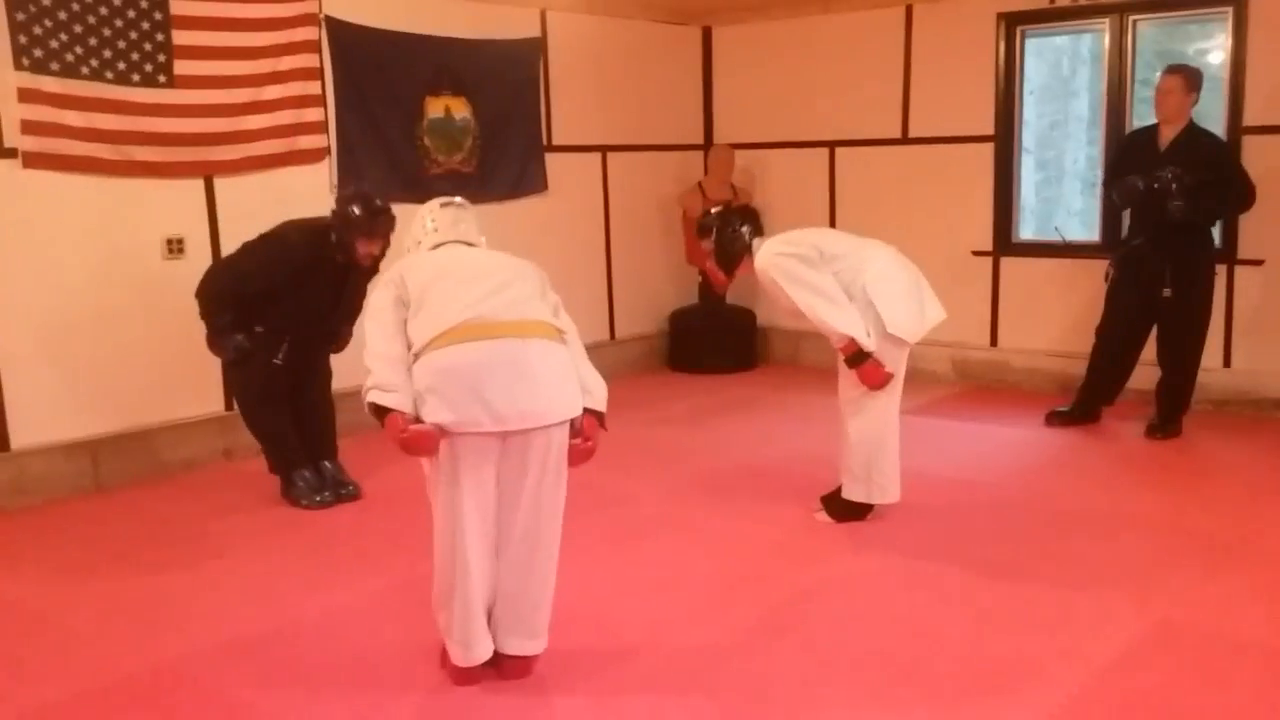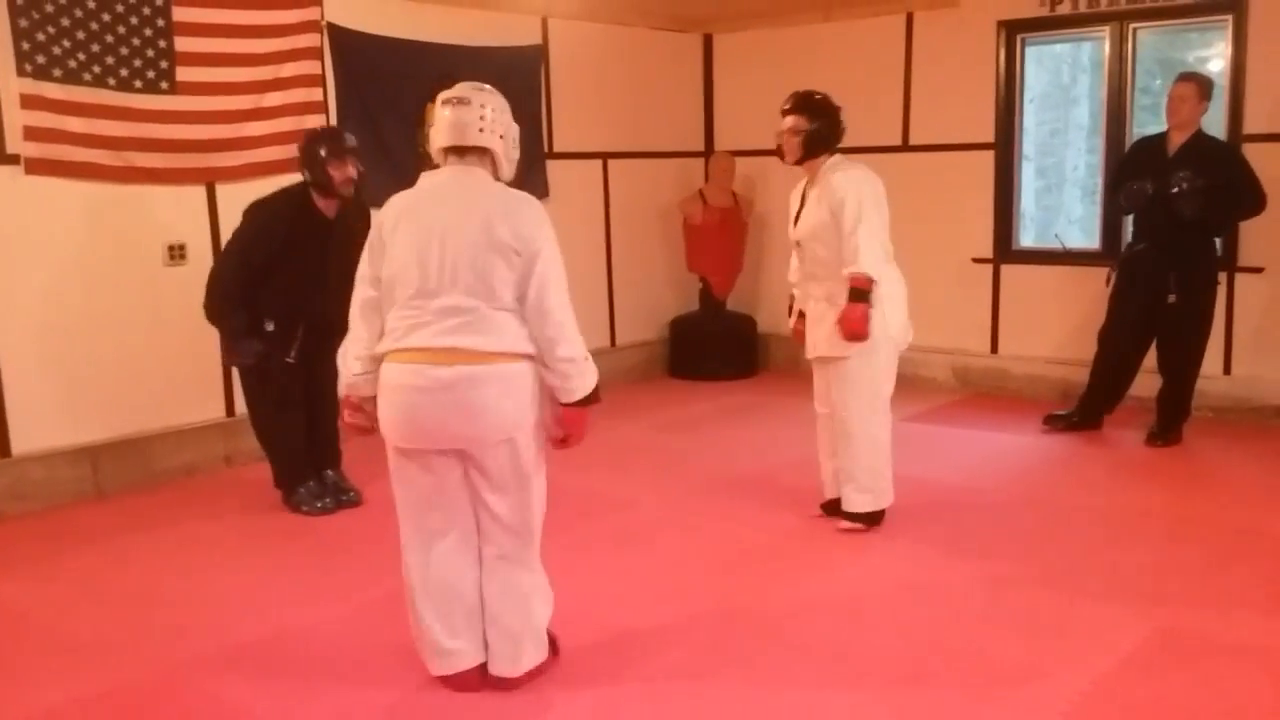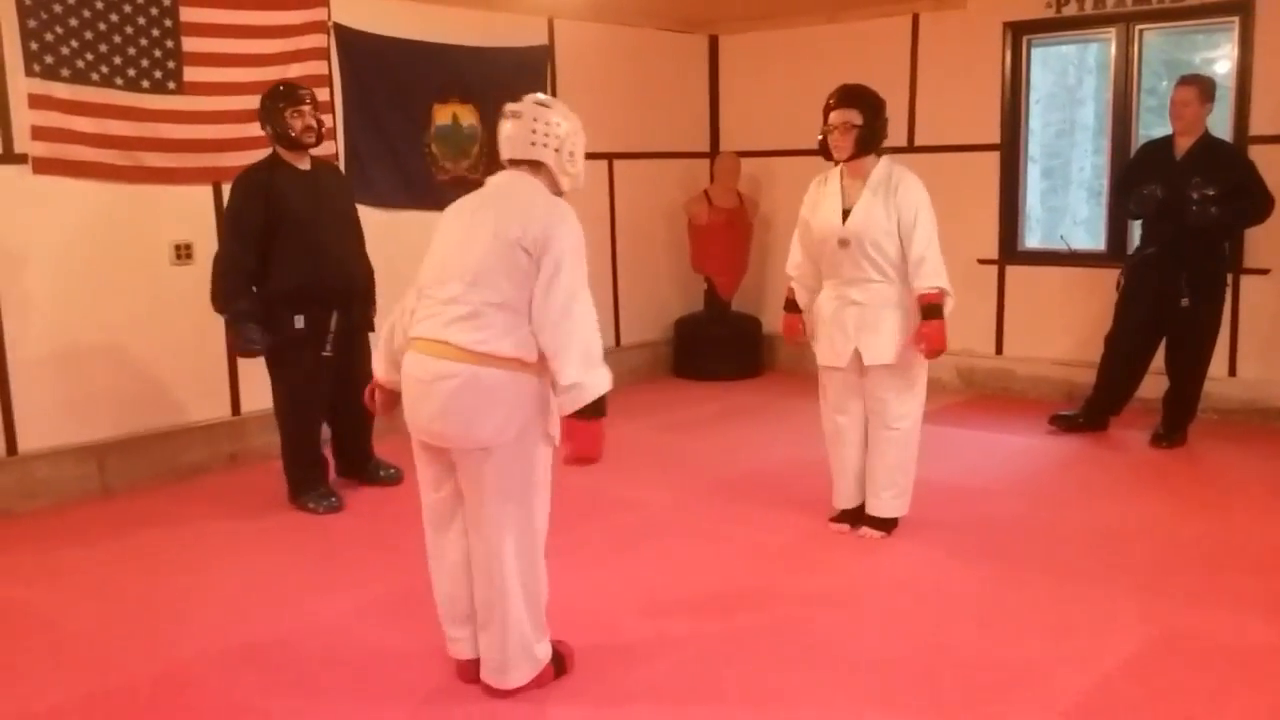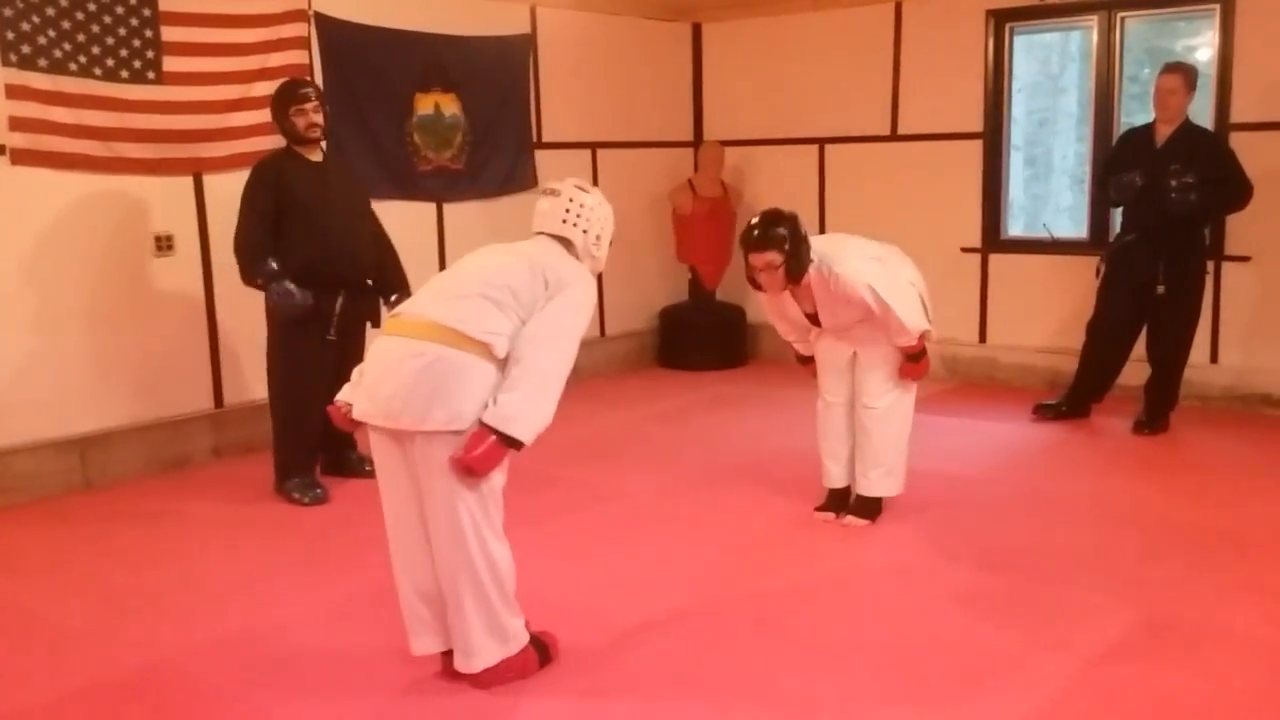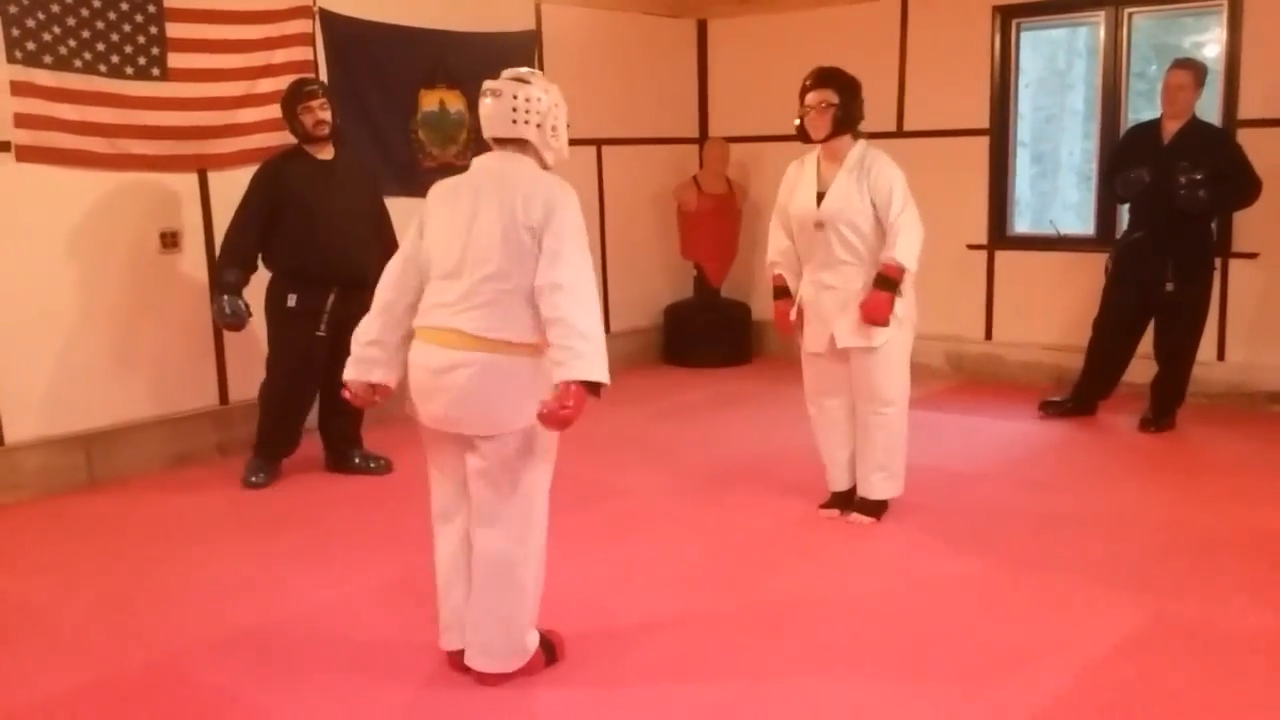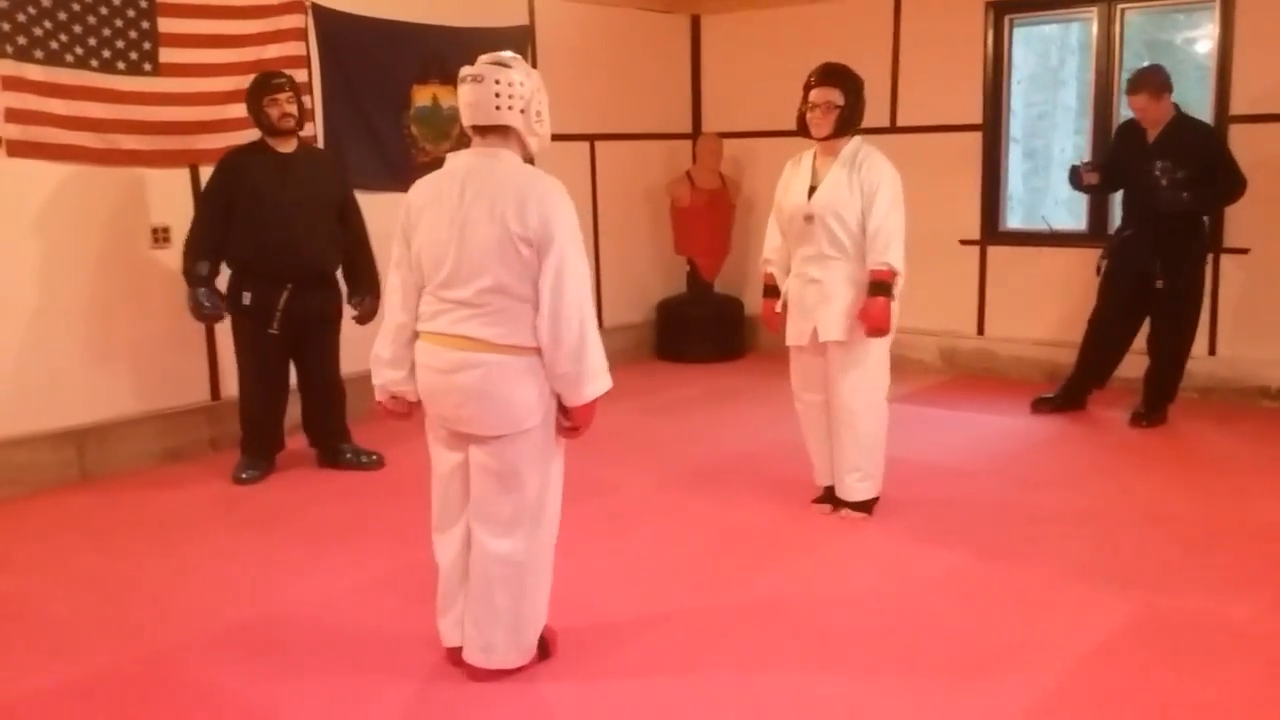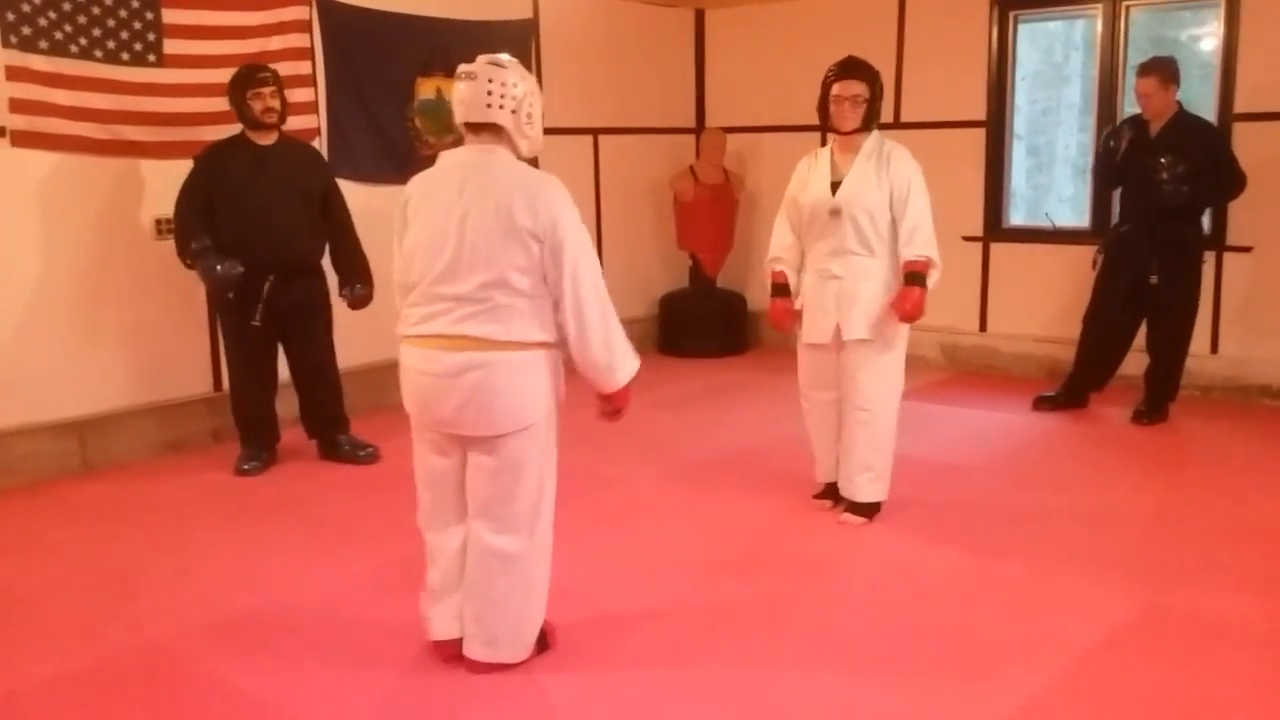
dt=0.7s
person 1, frame 1
left shoulder: (400, 275)
right shoulder: (520, 267)
left elbow: (385, 346)
right elbow: (567, 337)
left wrist: (396, 413)
right wrist: (588, 412)
left hip: (453, 376)
right hip: (537, 373)
left knee: (463, 519)
right knee: (529, 520)
left ankle: (466, 649)
right ankle: (518, 644)
person 1, frame 2
left shoulder: (395, 212)
right shoulder: (521, 212)
left elbow: (366, 311)
right elbow: (550, 314)
left wrist: (360, 386)
right wrist: (573, 394)
left hip: (413, 387)
right hip: (498, 387)
left knee: (436, 531)
right knee: (510, 527)
left ankle: (454, 655)
right ankle: (517, 652)
person 1, frame 3
left shoulder: (463, 210)
right shoulder: (554, 216)
left elbow: (417, 300)
right elbow: (566, 320)
left wrist: (387, 370)
right wrist: (584, 405)
left hip: (427, 377)
right hip: (494, 388)
left knee: (451, 528)
right knee: (509, 530)
left ankle: (472, 648)
right ankle: (517, 662)
person 1, frame 4
left shoulder: (497, 257)
right shoulder: (576, 280)
right elbow: (539, 358)
left wrist: (355, 391)
right wrist: (503, 432)
left hip: (389, 366)
right hip: (449, 377)
left knee: (415, 520)
right knee: (467, 519)
left ankle: (449, 642)
right ankle: (494, 651)
person 1, frame 5
left shoulder: (444, 195)
right shoulder: (550, 194)
left elbow: (399, 286)
right elbow: (565, 287)
left wrist: (369, 365)
right wrist: (577, 373)
left hip: (434, 366)
right hip: (504, 374)
left knee: (456, 514)
right knee: (507, 516)
left ankle: (462, 635)
right ankle: (502, 649)
person 1, frame 6
left shoulder: (425, 193)
right shoulder: (540, 194)
left elbow: (402, 297)
right elbow: (564, 304)
left wrist: (395, 377)
right wrist: (580, 388)
left hip: (441, 370)
right hip: (513, 378)
left knee: (457, 510)
right knee: (513, 516)
left ankle: (460, 632)
right ankle: (500, 645)
person 1, frame 7
left shoulder: (420, 190)
right shoulder: (537, 192)
left elbow: (411, 284)
right elbow: (579, 294)
right wrist: (612, 374)
left hip: (427, 368)
right hip: (506, 373)
left knee: (444, 506)
right knee: (508, 514)
left ankle: (448, 624)
right ankle: (500, 639)
person 2, frame 1
left shoulder: (770, 263)
right shoulder: (777, 251)
left elbow: (828, 309)
left wrist: (859, 360)
right wrist: (857, 356)
left hip: (883, 299)
right hip: (884, 291)
left knee: (865, 403)
right knee: (862, 402)
left ankle: (859, 497)
right ankle: (858, 488)
person 2, frame 2
left shoulder: (849, 181)
right shoulder: (804, 189)
left elbow: (865, 249)
left wrist: (857, 303)
right wrist: (799, 310)
left hip: (864, 307)
right hip: (830, 307)
left knee: (859, 408)
right knee: (830, 408)
left ankle: (866, 503)
right ankle: (844, 495)
person 2, frame 3
left shoulder: (902, 186)
right shoulder: (820, 189)
left elbow: (923, 256)
right elbow: (804, 257)
left wrist: (933, 315)
right wrist: (794, 306)
left hip: (891, 317)
right hip: (836, 316)
left knee: (892, 415)
right knee: (840, 414)
left ankle: (883, 508)
right ankle: (849, 502)
person 2, frame 4
left shoulder: (847, 272)
right shoulder: (772, 287)
left elbow: (900, 311)
right elbow: (793, 326)
left wrist: (916, 355)
right wrist: (808, 356)
left hip: (889, 305)
right hip: (837, 322)
left knee: (878, 399)
right knee: (833, 397)
left ankle: (871, 494)
right ankle: (838, 488)
person 2, frame 5
left shoulder: (877, 168)
right shoulder: (797, 173)
left elbow: (905, 232)
right elbow: (782, 239)
left wrist: (885, 288)
right wrist: (783, 293)
left hip: (871, 300)
right hip: (819, 303)
left knee: (878, 399)
right knee: (825, 399)
left ankle: (875, 492)
right ankle: (842, 486)
person 2, frame 6
left shoulder: (872, 167)
right shoulder: (794, 169)
left elbow: (885, 236)
right elbow: (779, 236)
left wrist: (880, 295)
right wrist: (772, 292)
left hip: (854, 298)
right hip: (807, 299)
left knee: (854, 397)
right knee: (812, 396)
left ankle: (860, 491)
right ankle: (831, 483)
person 2, frame 7
left shoulder: (895, 161)
right shoulder: (810, 165)
left elbow: (916, 228)
right elbow: (788, 232)
left wrist: (916, 284)
right wrist: (779, 290)
left hip: (876, 295)
right hip: (820, 296)
left knee: (869, 397)
right knee: (819, 393)
left ankle: (865, 492)
right ankle: (833, 479)
person 3, frame 1
left shoulder: (366, 257)
right shoulder: (291, 249)
right elbow: (216, 284)
left wrist: (341, 326)
right wrist: (224, 333)
right hip: (255, 331)
left knee: (314, 390)
right knee: (264, 395)
left ankle: (325, 465)
right ankle: (297, 473)
person 3, frame 2
left shoulder: (355, 215)
right shoulder: (275, 214)
left elbow: (352, 274)
right elbow: (228, 273)
left wrist: (338, 322)
right wrist: (236, 334)
left hip: (317, 329)
right hip: (267, 331)
left knee: (323, 399)
right knee: (278, 405)
left ankle: (328, 473)
right ankle: (299, 483)
person 3, frame 3
left shoulder: (332, 176)
right shoulder: (257, 183)
left elbow: (353, 242)
right elbow: (237, 254)
left wrist: (366, 297)
right wrist: (240, 316)
left hip: (347, 311)
right hip: (292, 317)
left knee: (355, 393)
right knee: (301, 403)
left ankle: (357, 461)
right ankle: (308, 483)
person 3, frame 4
left shoulder: (342, 172)
right shoulder: (271, 172)
left elbow: (372, 233)
right elbow: (251, 237)
left wrist: (394, 286)
right wrist: (272, 280)
left hip: (350, 299)
right hip: (302, 301)
left knee: (343, 384)
right knee: (299, 388)
left ankle: (339, 454)
right ankle: (295, 472)
person 3, frame 5
left shoulder: (357, 171)
right shoulder: (278, 171)
left elbow: (383, 236)
right elbow: (246, 233)
right wrist: (229, 288)
left hip: (353, 297)
right hip: (298, 298)
left knee: (345, 381)
right knee: (289, 381)
left ankle: (344, 449)
right ankle: (268, 455)
person 3, frame 6
left shoulder: (325, 165)
right shoulder: (236, 166)
left elbow: (353, 231)
right elbow: (207, 228)
left wrist: (364, 286)
right wrist: (201, 282)
left hip: (319, 294)
right hip: (257, 295)
left knee: (324, 377)
right knee: (261, 381)
left ankle: (335, 444)
right ankle: (258, 453)
person 3, frame 7
left shoulder: (306, 157)
right shoulder: (216, 160)
left elbow: (337, 221)
right elbow: (188, 215)
left wrist: (354, 274)
right wrist: (207, 257)
left hip: (304, 283)
right hip: (242, 288)
left knee: (318, 367)
right knee: (250, 372)
left ankle: (335, 437)
right ankle: (257, 445)
person 4, frame 1
left shoulder: (1209, 147)
right shoulder: (1135, 142)
left elbow: (1242, 195)
right elbow: (1112, 184)
left wrist: (1195, 207)
right wrist: (1124, 191)
left hip: (1186, 259)
right hip: (1138, 253)
left knee: (1179, 342)
right knee: (1114, 332)
left ankle: (1169, 416)
right ankle: (1087, 405)
person 4, frame 2
left shoulder: (1220, 155)
right shoulder: (1143, 150)
left elbow: (1253, 200)
right elbow: (1114, 192)
left wrist: (1205, 207)
right wrist: (1129, 196)
left hip: (1191, 265)
right hip: (1142, 259)
left knee: (1180, 348)
right knee: (1117, 338)
left ankle: (1170, 423)
right ankle: (1089, 410)
person 4, frame 3
left shoulder: (1227, 158)
right shoulder: (1149, 153)
left elbow: (1261, 204)
right elbow: (1120, 197)
left wrist: (1218, 215)
right wrist: (1137, 202)
left hip: (1200, 269)
right hip: (1151, 263)
left knee: (1188, 352)
right knee: (1124, 341)
left ankle: (1175, 425)
right ankle: (1096, 412)
person 4, frame 4
left shoulder: (1207, 145)
right shoulder: (1131, 141)
left elbow: (1239, 191)
right elbow: (1103, 184)
left wrist: (1197, 201)
right wrist: (1116, 190)
left hip: (1179, 256)
right hip: (1130, 249)
left knee: (1169, 339)
right knee: (1105, 328)
left ankle: (1157, 411)
right ankle: (1077, 400)
person 4, frame 5
left shoulder: (1215, 141)
right shoulder: (1137, 137)
left elbow: (1248, 187)
right elbow: (1111, 179)
left wrist: (1206, 197)
right wrist: (1124, 185)
left hip: (1187, 253)
right hip: (1138, 246)
left knee: (1176, 336)
right knee: (1112, 324)
left ankle: (1163, 409)
right ankle: (1084, 397)
person 4, frame 6
left shoulder: (1200, 137)
right shoulder: (1127, 134)
left elbow: (1232, 185)
right elbow: (1113, 176)
left wrist: (1188, 200)
right wrist: (1091, 178)
left hip: (1179, 248)
right hip: (1132, 242)
left knee: (1170, 329)
right knee: (1107, 319)
left ankle: (1155, 403)
right ankle: (1075, 391)
person 4, frame 7
left shoulder: (1201, 134)
right shoulder: (1129, 131)
left elbow: (1232, 182)
right elbow: (1108, 181)
left wrist: (1188, 193)
right wrist: (1110, 156)
left hip: (1175, 245)
right hip: (1129, 239)
left knee: (1168, 326)
right knee: (1103, 317)
left ankle: (1157, 401)
right ankle: (1076, 389)
